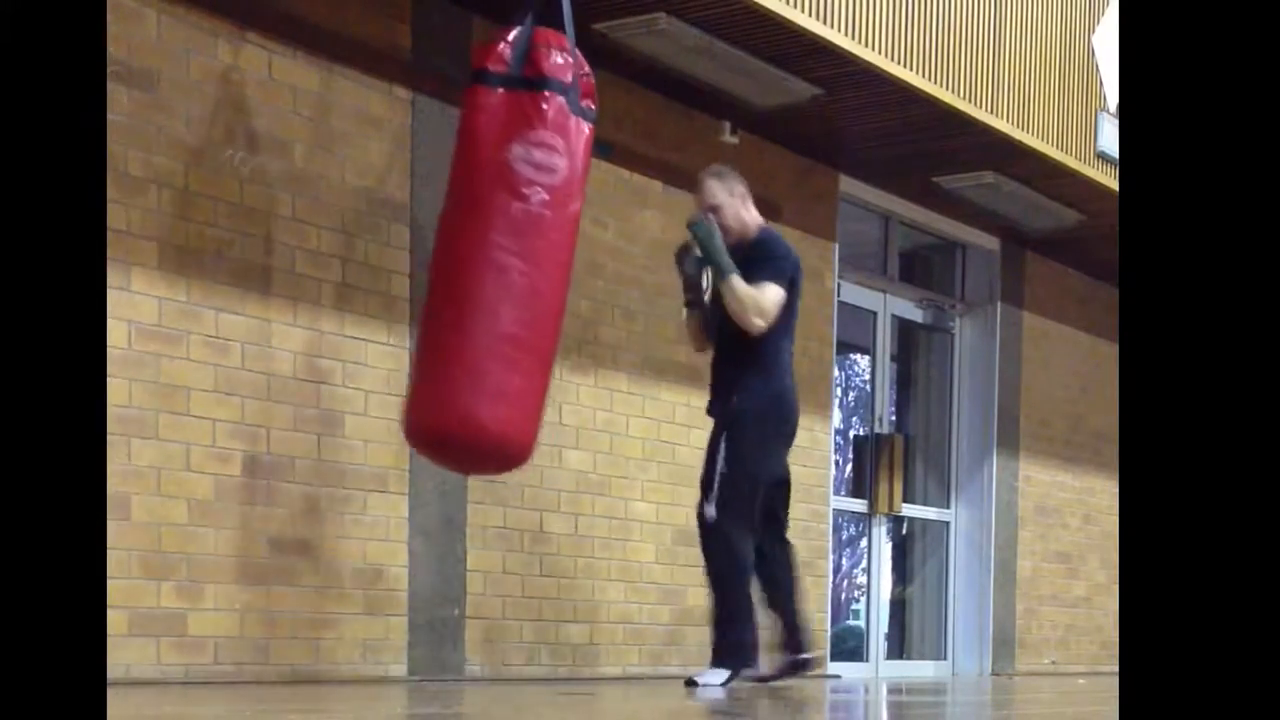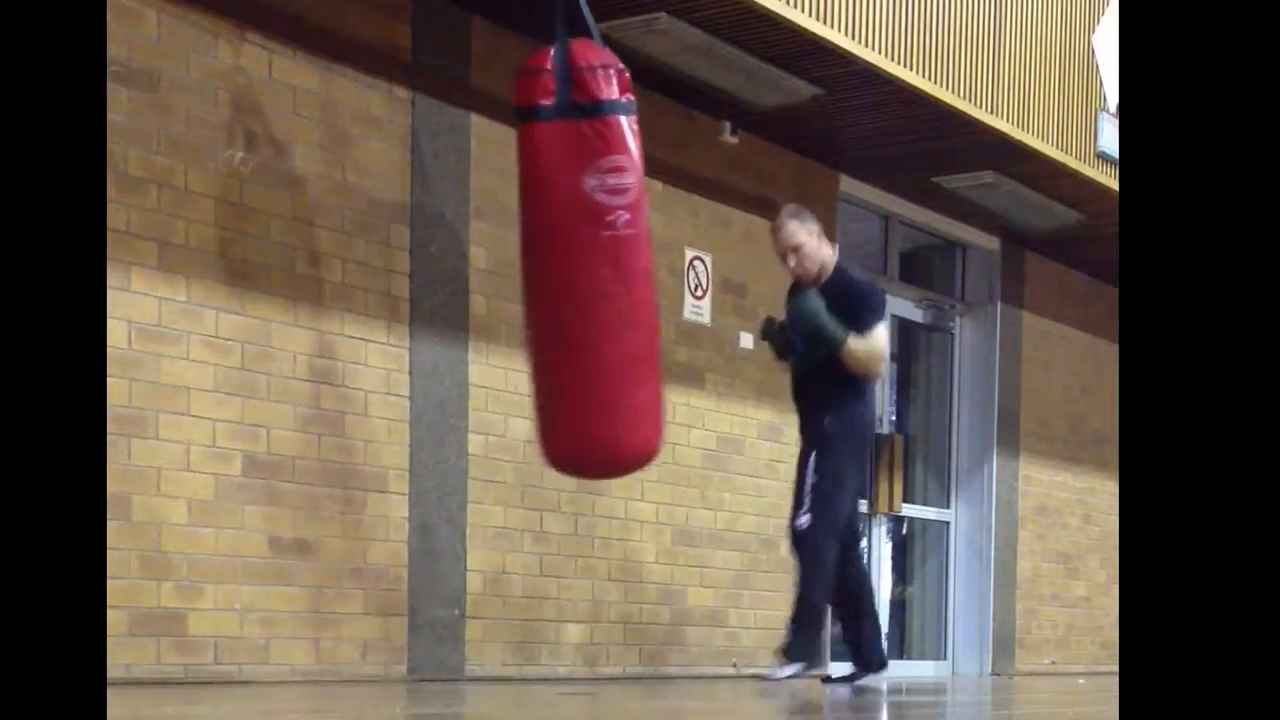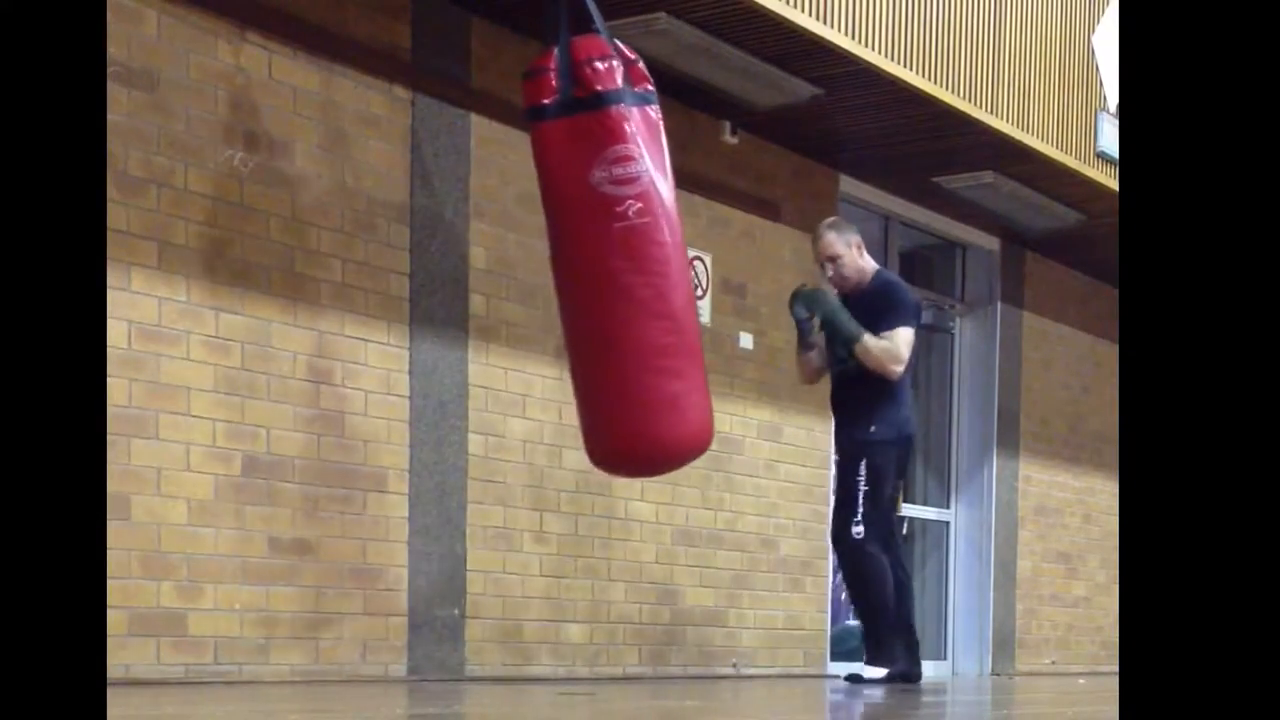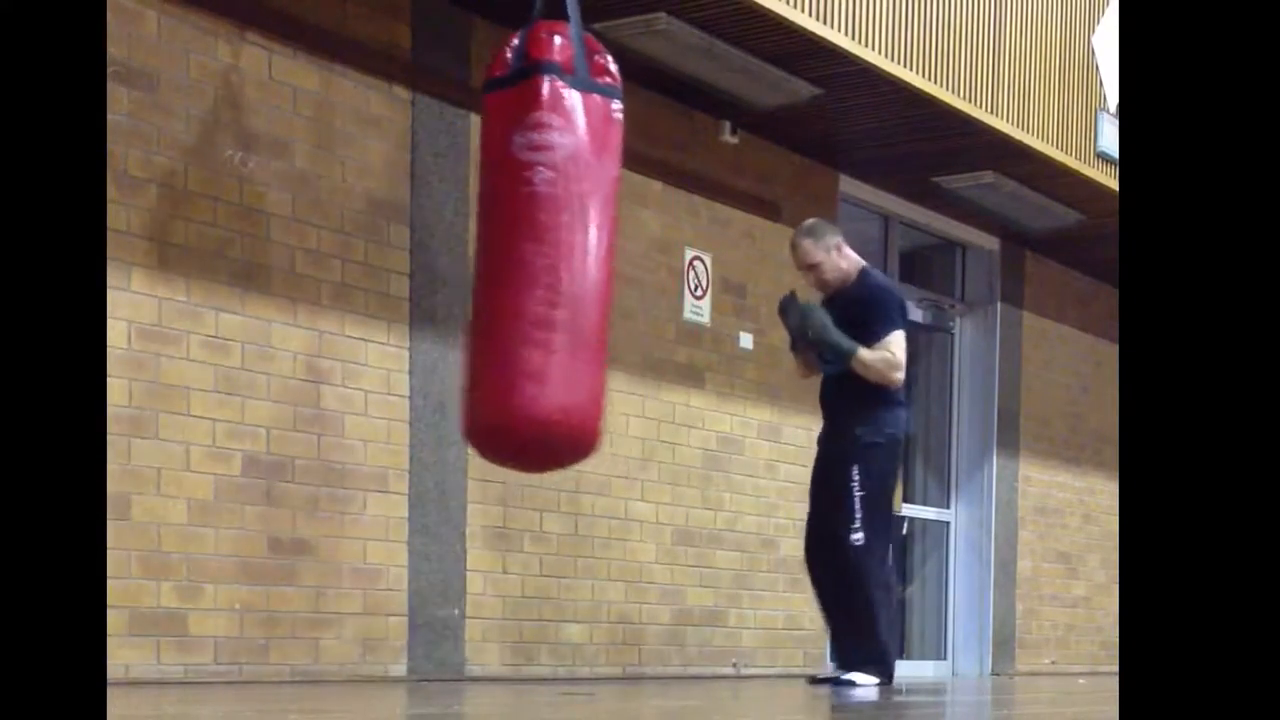
dt=0.5s
person 1, frame 1
left shoulder: (770, 251)
right shoulder: (731, 260)
left elbow: (757, 319)
right elbow: (702, 338)
left wrist: (719, 259)
right wrist: (691, 281)
left hip: (754, 405)
right hip: (763, 407)
left knee: (723, 525)
right knee: (763, 530)
left ankle: (734, 654)
right ankle: (795, 646)
person 1, frame 2
left shoulder: (857, 289)
right shoulder: (798, 294)
left elbow: (877, 362)
left wrist: (827, 328)
right wrist: (780, 342)
left hip: (842, 425)
right hip: (819, 425)
left knee: (812, 528)
right knee: (839, 539)
left ankle: (803, 644)
right ankle: (866, 653)
person 1, frame 3
left shoulder: (892, 293)
right shoulder: (840, 304)
left elbow: (893, 363)
right elbow: (808, 373)
left wrist: (842, 321)
right wrist: (804, 324)
left hip: (880, 431)
right hip: (855, 432)
left knee: (857, 539)
right knee: (879, 544)
left ankle: (885, 653)
right ankle: (903, 659)
person 1, frame 4
left shoulder: (878, 293)
right shoulder: (831, 298)
left elbow: (894, 371)
right elbow: (813, 367)
left wrist: (835, 339)
right wrist: (797, 332)
left hip: (871, 433)
right hip: (839, 432)
left knee: (860, 547)
right knee: (821, 545)
left ankle: (874, 662)
right ankle: (851, 654)
